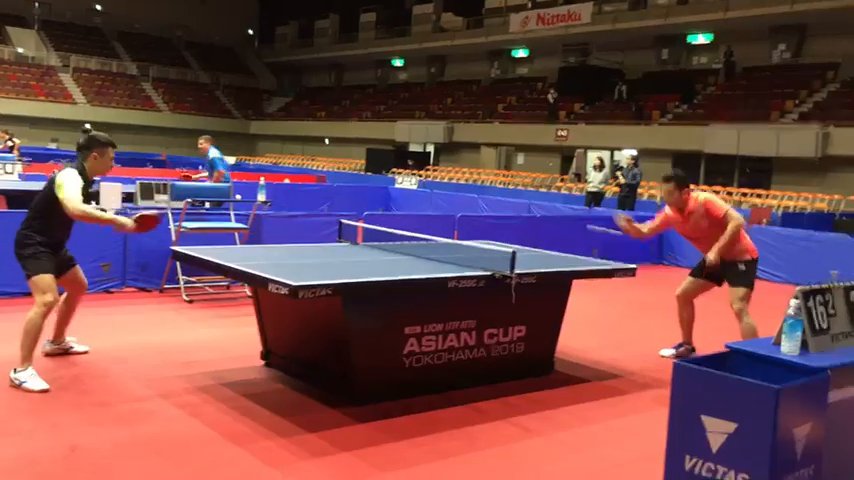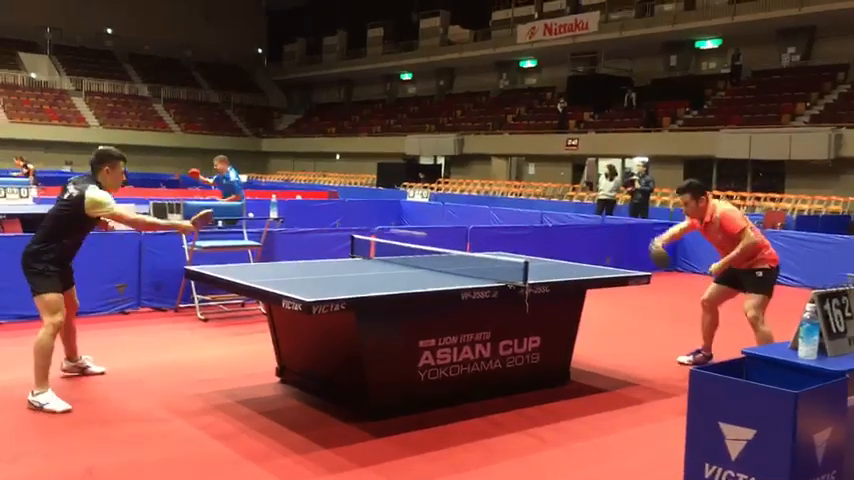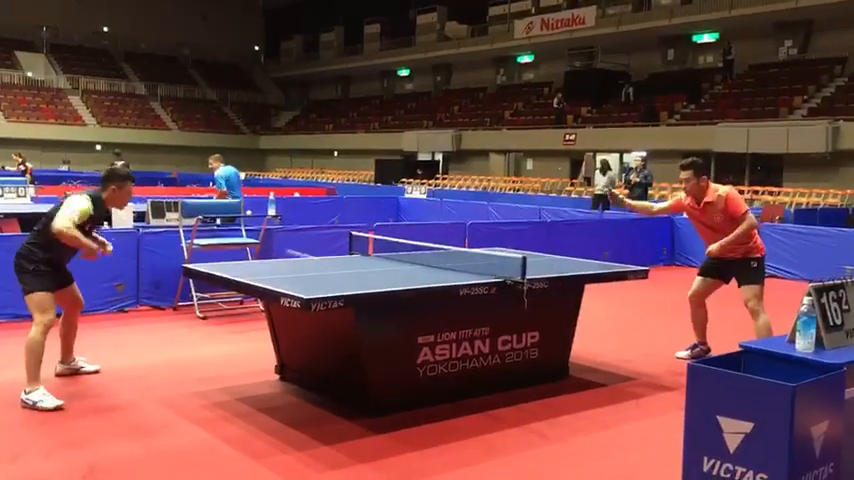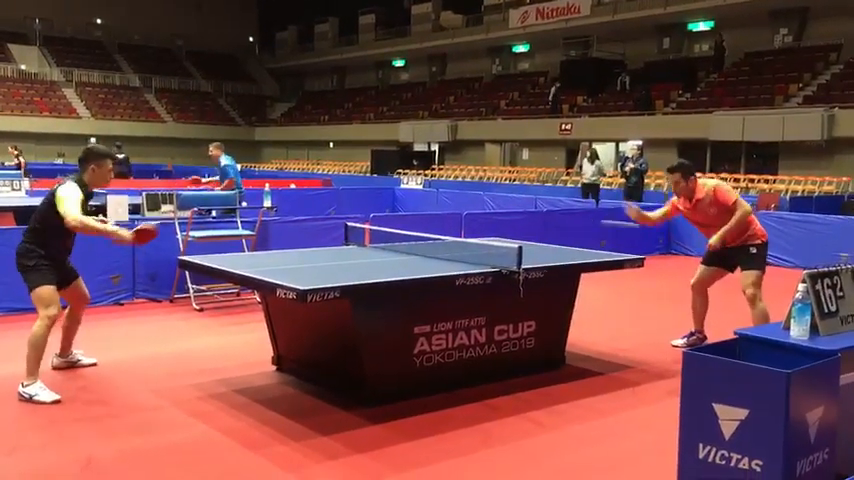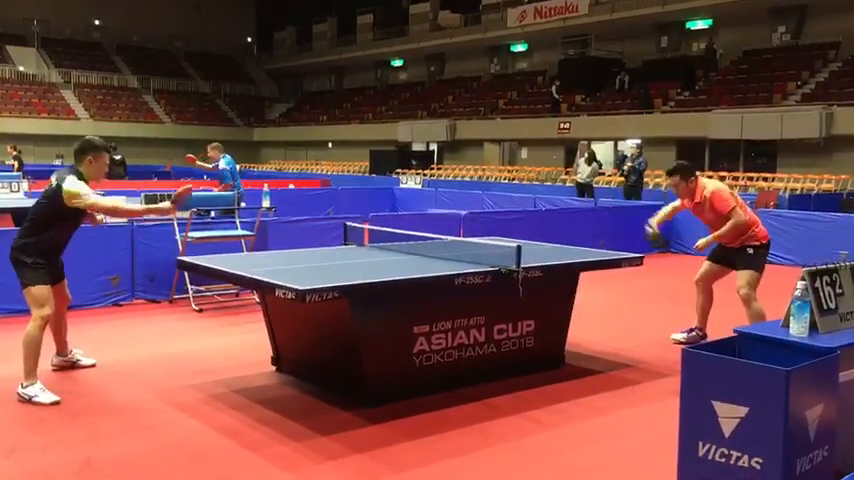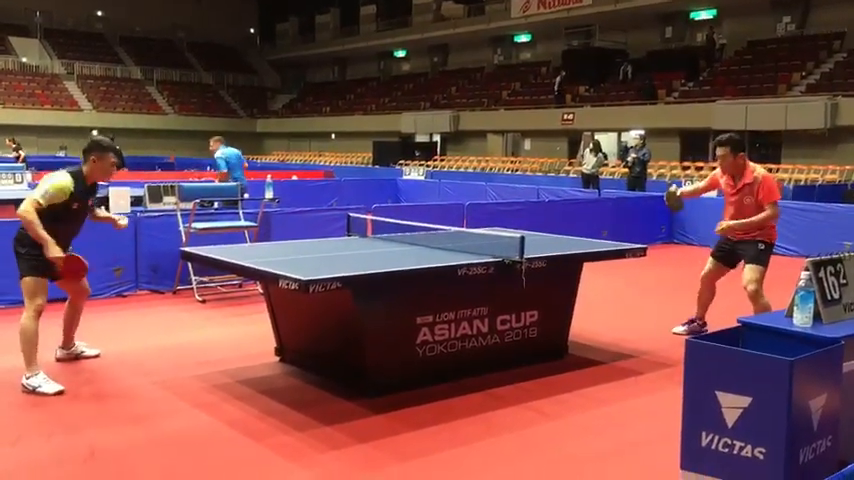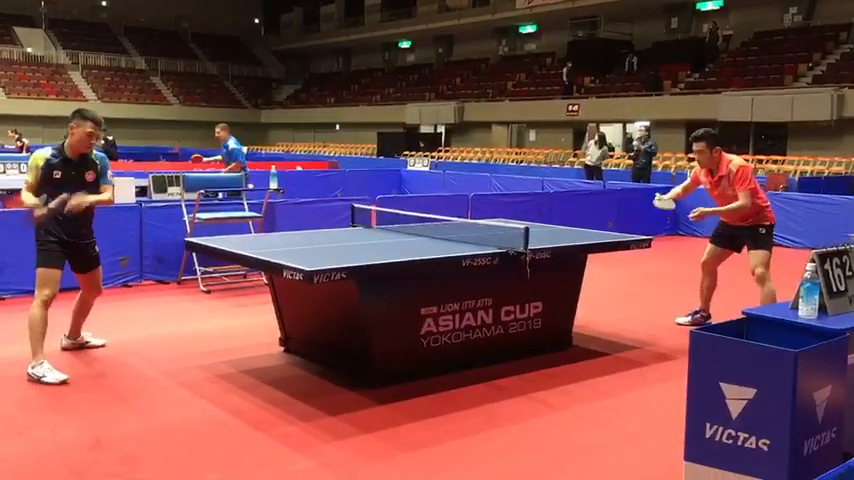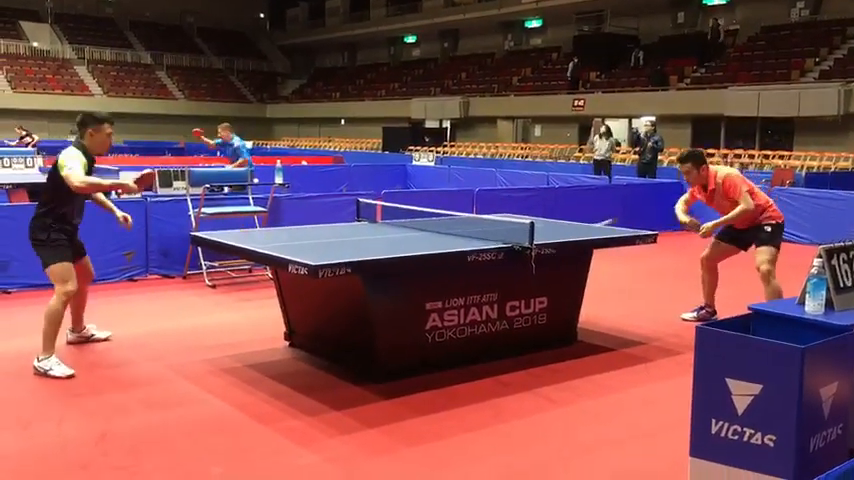
dt=0.5s
person 1, frame 1
left shoulder: (79, 176)
right shoulder: (70, 176)
right elbow: (75, 211)
left wrist: (102, 213)
right wrist: (115, 220)
left hip: (52, 245)
right hip: (33, 244)
left knee: (78, 287)
right knee: (46, 300)
left ankle: (57, 342)
right ankle: (22, 370)
person 1, frame 2
left shoulder: (80, 184)
right shoulder: (93, 194)
right elbow: (134, 221)
left wrist: (97, 219)
right wrist: (176, 225)
left hip: (57, 259)
right hip: (41, 260)
left knee: (71, 310)
right knee: (54, 321)
left ankle: (73, 360)
right ankle: (40, 393)
person 1, frame 3
left shoulder: (99, 207)
right shoulder: (83, 202)
right elbow: (60, 228)
left wrist: (99, 241)
right wrist: (89, 247)
left hip: (53, 262)
right hip: (33, 262)
left knee: (75, 306)
right knee: (45, 320)
left ankle: (67, 362)
right ankle: (32, 390)
person 1, frame 4
left shoulder: (79, 188)
right shoulder: (69, 188)
right elbow: (75, 222)
left wrist: (102, 224)
right wrist: (116, 234)
left hip: (55, 256)
right hip: (35, 257)
left knee: (81, 301)
right knee: (49, 314)
left ankle: (64, 355)
right ankle: (29, 384)
person 1, frame 5
left shoulder: (67, 177)
right shoulder: (72, 185)
right elbow: (110, 208)
left wrist: (89, 214)
right wrist: (155, 209)
left hip: (45, 252)
right hip: (29, 254)
left knee: (62, 303)
right knee: (43, 314)
left ankle: (63, 355)
right ankle: (28, 384)
person 1, frame 6
left shoulder: (92, 186)
right shoulder: (61, 182)
right elbow: (25, 211)
left wrist: (112, 219)
right wrist: (48, 245)
left hip: (59, 249)
right hip: (37, 250)
left knee: (80, 294)
right knee: (35, 306)
left ankle: (67, 347)
right ankle: (32, 375)
person 1, frame 7
left shoulder: (99, 160)
right shoulder: (42, 157)
left elbow: (108, 197)
right elbow: (26, 193)
left wrist: (87, 200)
right wrist: (36, 205)
left hip: (83, 236)
right hip: (51, 237)
left knee: (93, 290)
right knee: (45, 296)
left ankle: (73, 337)
right ankle: (37, 364)
person 1, frame 8
left shoulder: (86, 158)
right shoulder: (72, 156)
left elbow: (93, 191)
right elbow: (78, 184)
left wrist: (116, 211)
right wrist: (118, 185)
left hip: (65, 230)
right hip: (47, 231)
left knee: (86, 278)
right knee: (66, 289)
left ankle: (78, 330)
right ankle: (45, 358)
person 2, frame 1
left shoulder: (705, 201)
right shoulder: (671, 213)
left elbow: (738, 222)
right elbow: (646, 231)
left wrist: (718, 249)
right wrist: (630, 226)
left hip: (741, 255)
right hip: (713, 258)
left knee: (739, 308)
right knee: (683, 296)
right ankle: (687, 345)
person 2, frame 2
left shoulder: (723, 213)
right shoulder: (697, 217)
left elbow: (750, 241)
right elbow: (680, 228)
left wrist: (722, 264)
right wrist: (661, 241)
left hip: (761, 263)
right hip: (737, 265)
left knee: (753, 315)
right knee: (707, 302)
right ankle: (704, 353)
person 2, frame 3
left shoulder: (725, 195)
right shoulder: (685, 200)
left elbow: (751, 223)
right elbow: (654, 209)
left wrist: (722, 243)
right wrist: (624, 201)
left hip: (748, 253)
right hip: (720, 256)
left knee: (754, 306)
right knee: (695, 297)
right ankle: (702, 345)
person 2, frame 4
left shoulder: (714, 189)
right shoulder: (680, 201)
left elbow: (745, 210)
right elbow: (654, 218)
left wrist: (721, 234)
right wrist: (637, 214)
left hip: (750, 241)
right hip: (724, 246)
left knee: (751, 292)
right knee: (697, 285)
right ankle: (698, 334)
person 2, frame 5
left shoulder: (713, 191)
right shoulder: (690, 196)
left elbow: (740, 220)
right elbow: (672, 208)
left wrist: (710, 239)
right wrist: (655, 222)
left hip: (752, 241)
right hip: (730, 243)
left knee: (745, 293)
right knee: (701, 281)
right ankle: (699, 331)
person 2, frame 6
left shoulder: (761, 178)
right shoulder: (721, 175)
left elbow: (772, 215)
right elbow: (699, 188)
left wrist: (735, 224)
right wrist: (680, 192)
left hip: (758, 238)
right hip: (731, 237)
left knee: (751, 287)
right knee: (706, 278)
right ankle: (699, 322)
person 2, frame 7
left shoulder: (738, 167)
right shoulder: (701, 170)
left elbow: (745, 204)
right elbow: (684, 188)
left wrist: (709, 212)
right wrist: (666, 197)
left hip: (757, 221)
right hip: (730, 223)
left knee: (760, 273)
right knee: (707, 263)
right ankle: (703, 313)
person 2, frame 8
left shoulder: (726, 177)
right shoulder: (697, 186)
left elbow: (748, 207)
right elbow: (683, 202)
left wrist: (715, 224)
right wrist: (682, 217)
left hip: (765, 220)
right hip: (740, 224)
left knee: (764, 269)
right knee: (707, 260)
right ankle: (708, 309)
